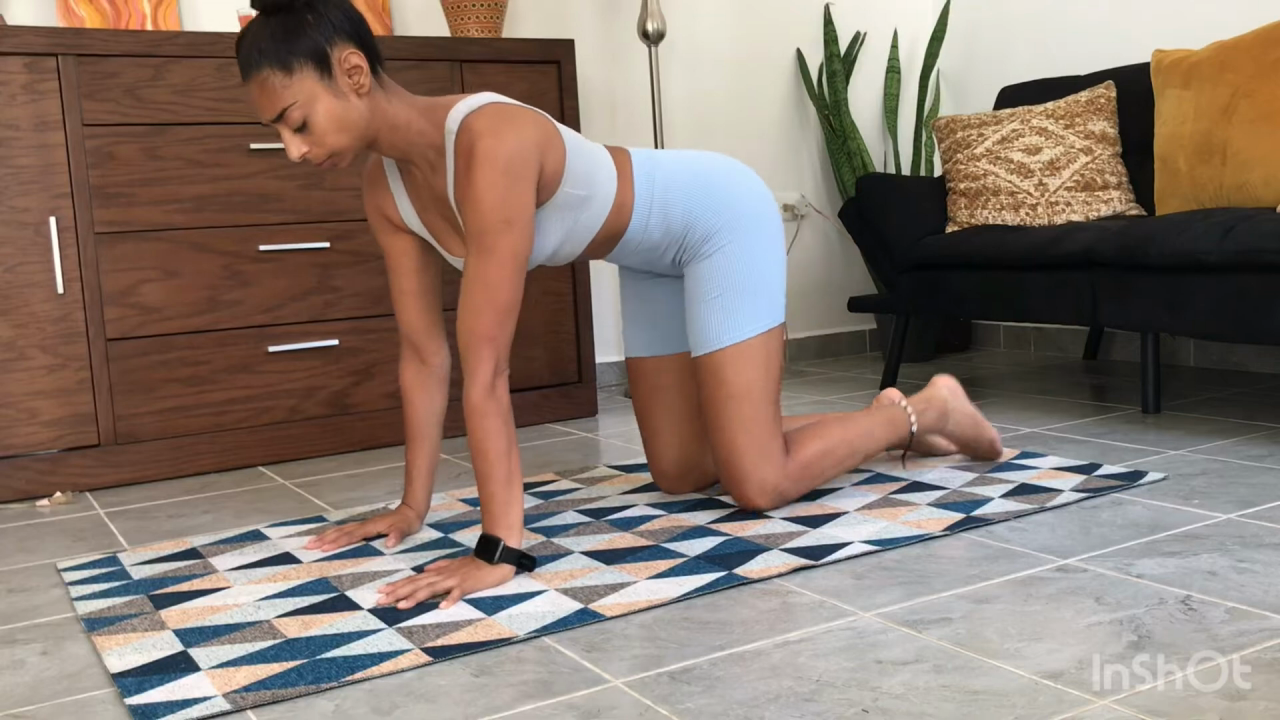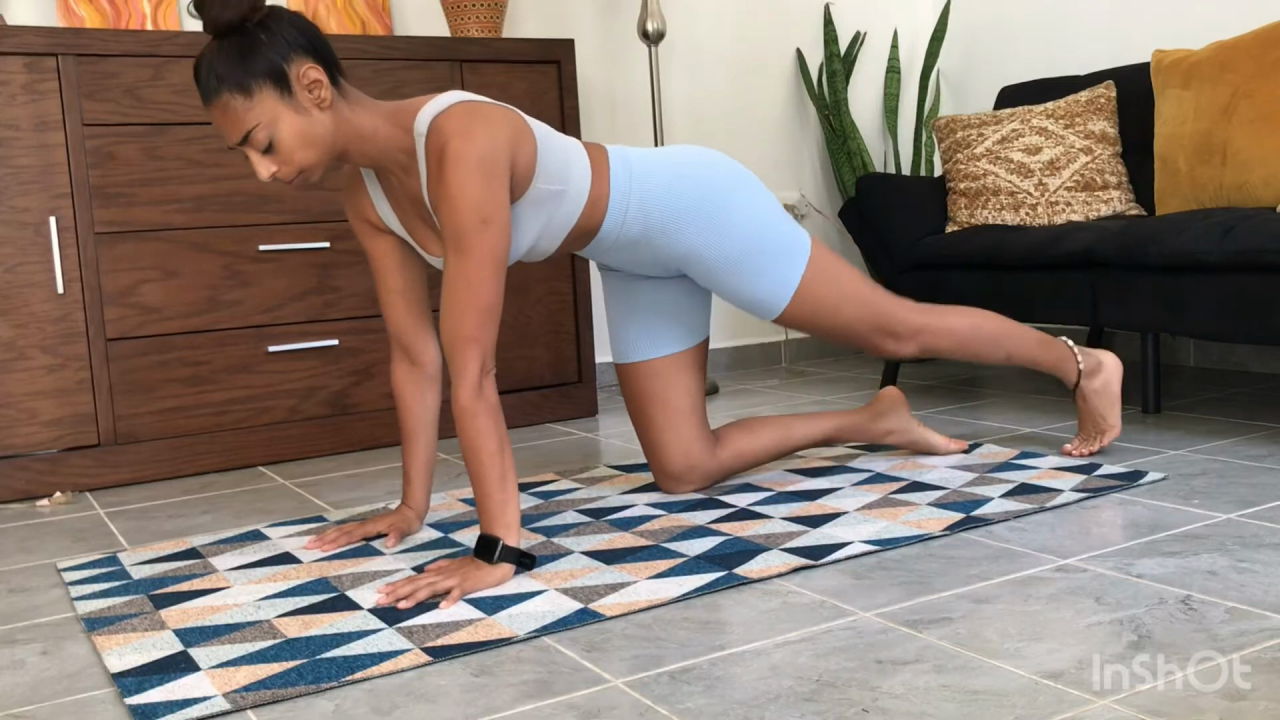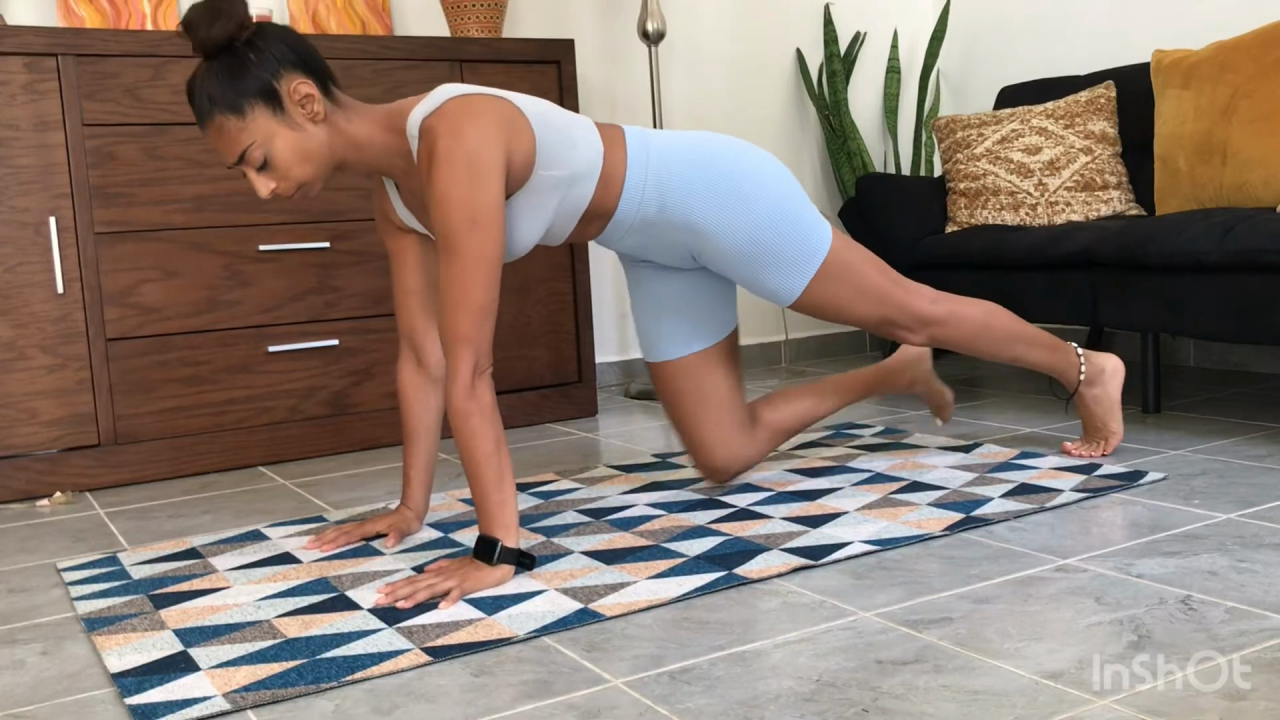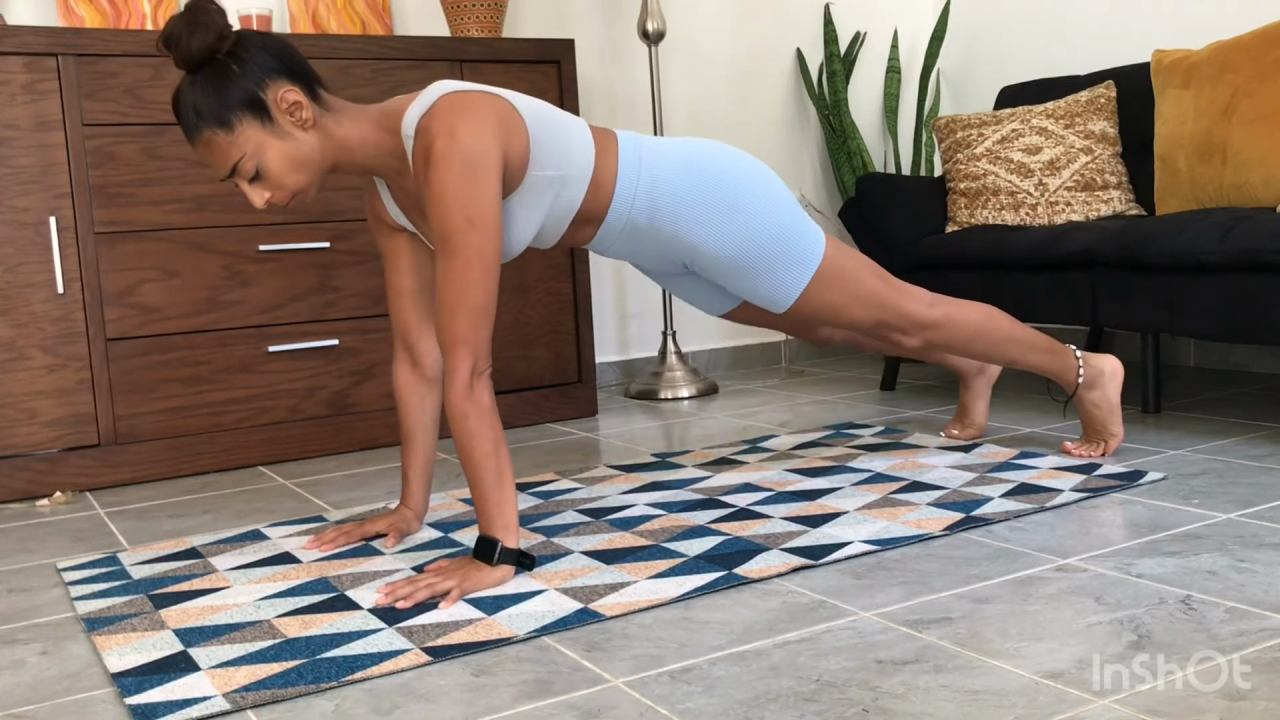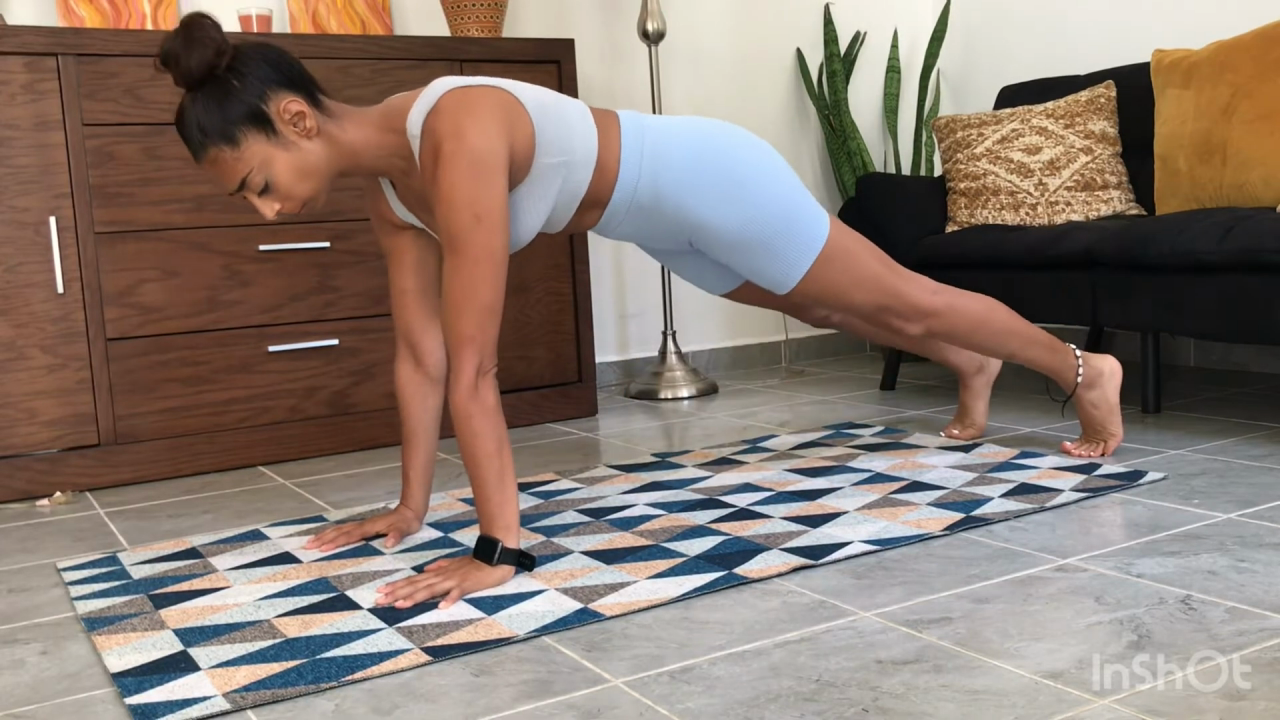
dt=0.5s
person 1, frame 1
left shoulder: (491, 141)
right shoulder: (385, 186)
left elbow: (484, 368)
right elbow: (424, 355)
left wrist: (501, 546)
right wrist: (413, 506)
left hip: (721, 215)
right hip: (656, 256)
left knee: (758, 485)
right knee: (680, 473)
left ankle: (925, 410)
right ankle: (882, 419)
person 1, frame 2
left shoulder: (458, 142)
right shoulder: (366, 195)
left elbow: (472, 370)
right elbow: (415, 356)
left wrist: (500, 547)
right wrist: (412, 506)
left hip: (694, 207)
right hip: (636, 257)
left knee: (893, 328)
right knee: (684, 468)
left ankle: (1086, 365)
right ankle: (876, 421)
person 1, frame 3
left shoulder: (454, 139)
right shoulder: (391, 187)
left elbow: (468, 371)
right elbow: (421, 355)
left wrist: (499, 548)
right wrist: (411, 507)
left hip: (715, 195)
right hip: (656, 239)
left knee: (907, 310)
right knee: (723, 454)
left ankle: (1088, 371)
right ankle: (890, 378)
person 1, frame 4
left shoulder: (451, 140)
right shoulder: (383, 184)
left elbow: (468, 372)
right elbow: (418, 356)
left wrist: (499, 548)
right wrist: (411, 507)
left hip: (705, 203)
right hip: (661, 242)
left knee: (902, 312)
right knee: (827, 325)
left ankle: (1086, 372)
right ankle: (972, 372)
person 1, frame 5
left shoulder: (458, 137)
right shoulder: (386, 176)
left elbow: (473, 369)
right elbow: (421, 353)
left wrist: (499, 546)
right wrist: (410, 505)
left hip: (708, 183)
right hip: (663, 219)
left knee: (905, 302)
right knee: (821, 306)
left ankle: (1083, 371)
right ankle: (971, 368)
